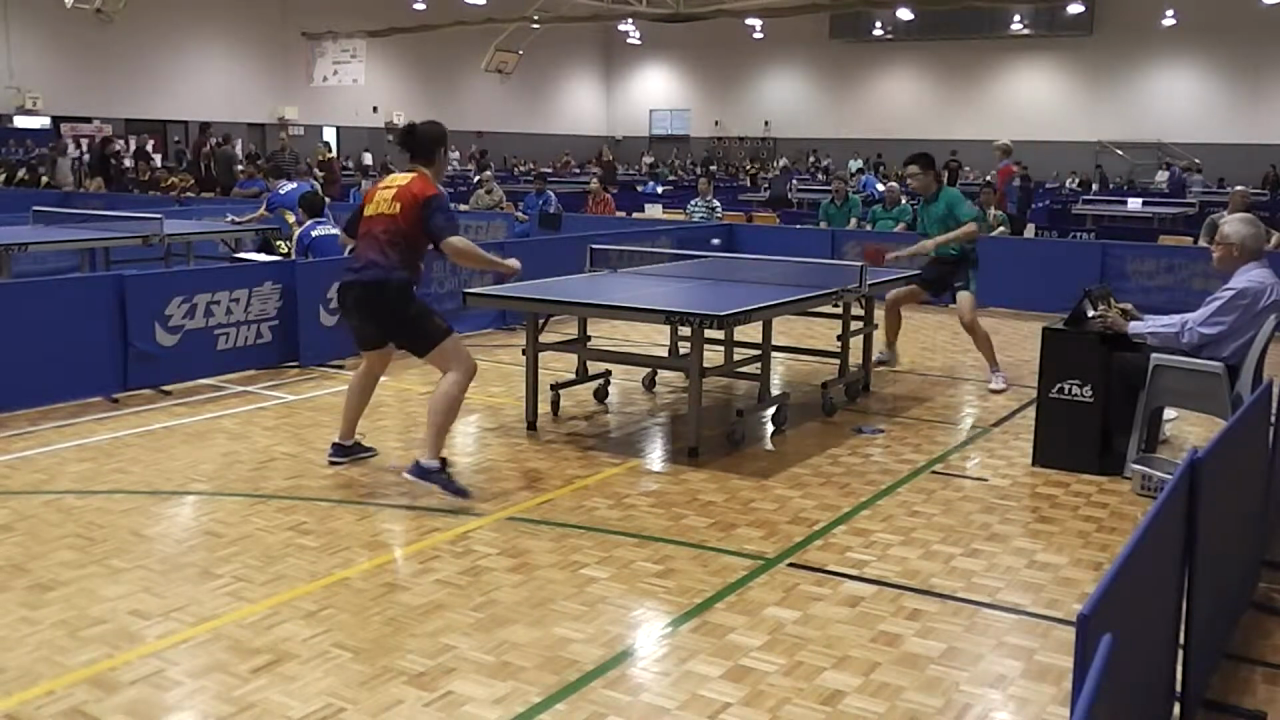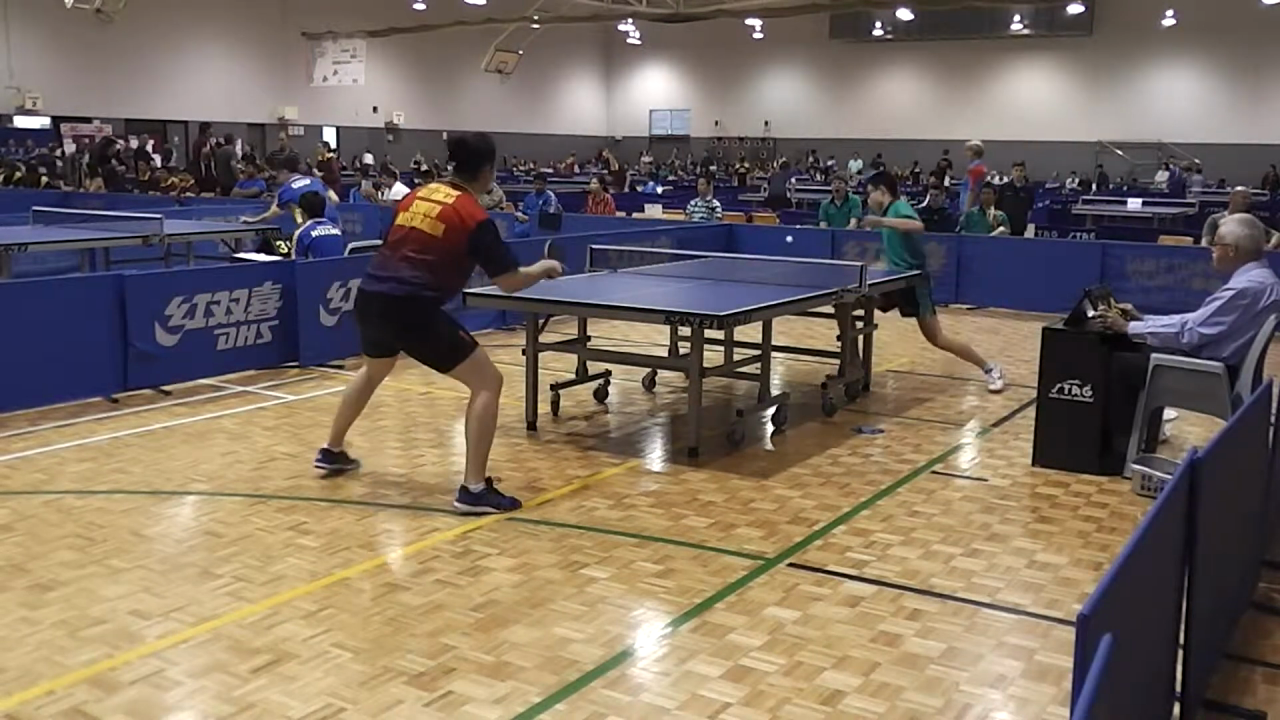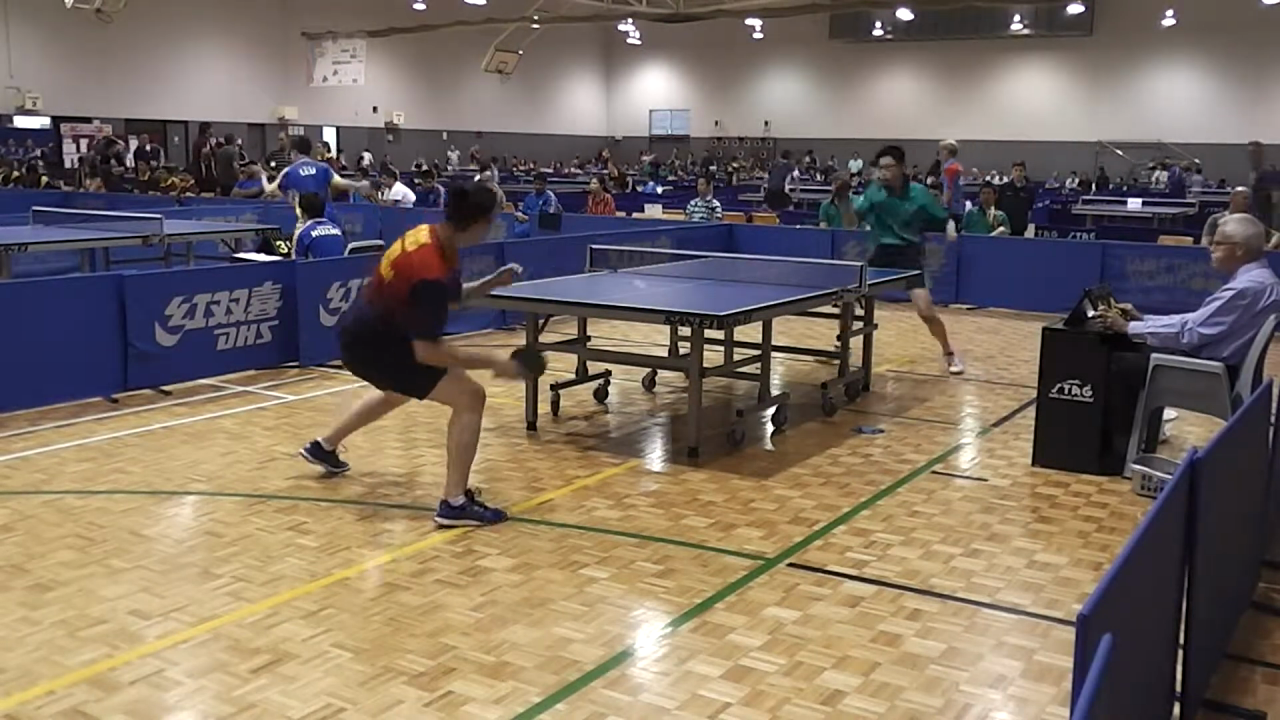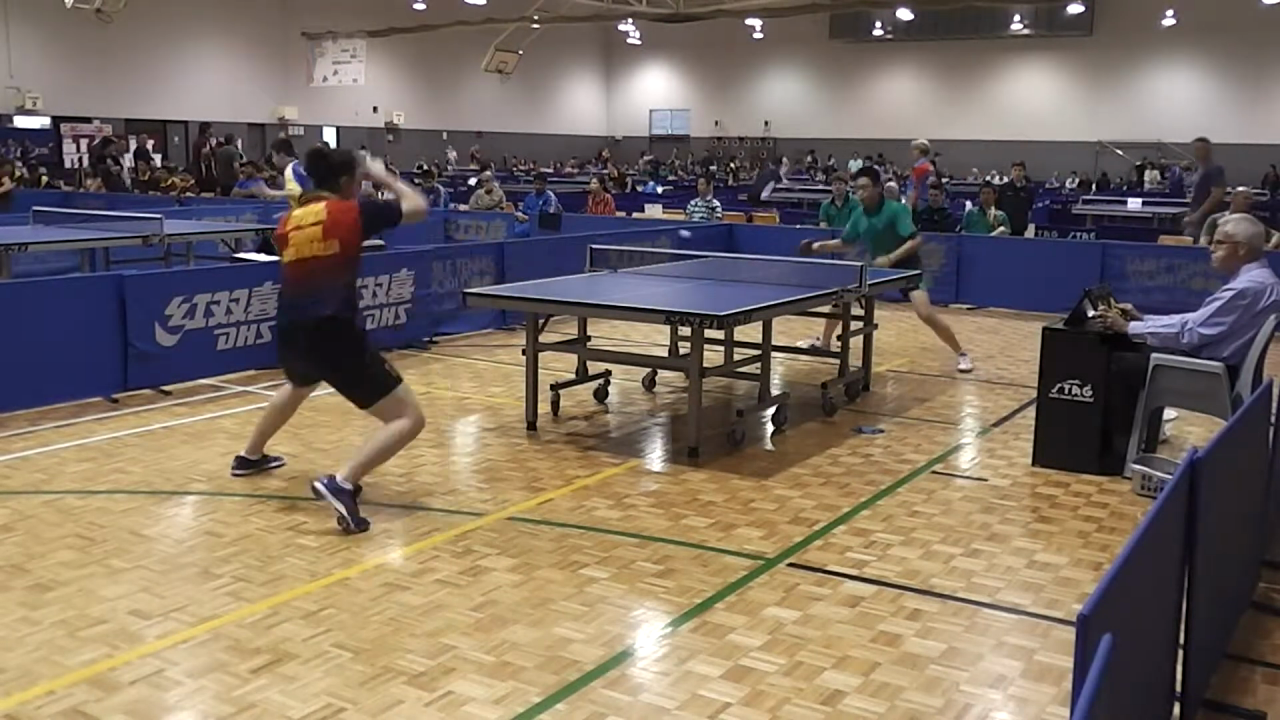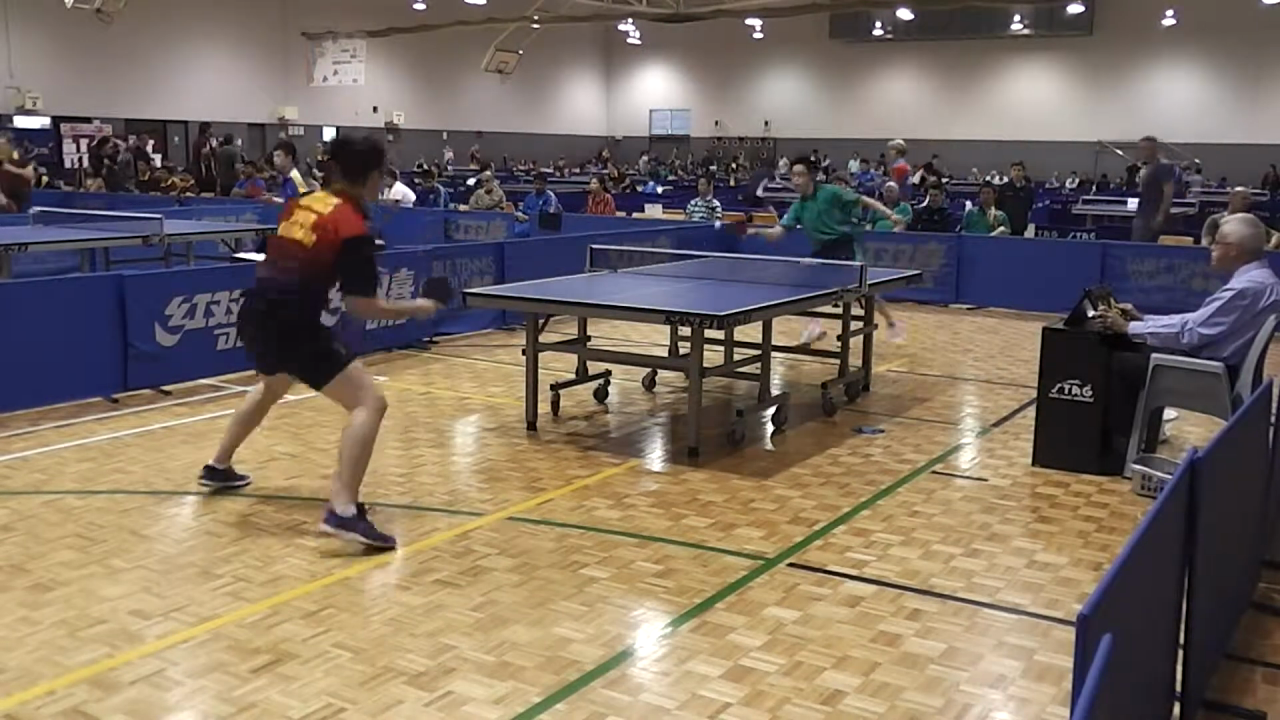
dt=0.4s
person 1, frame 1
left shoulder: (379, 189)
right shoulder: (428, 194)
left elbow: (351, 236)
right elbow: (452, 247)
right wrist: (502, 265)
left hip: (353, 290)
right hip: (388, 293)
left knee: (375, 362)
right knee: (460, 367)
left ankle: (344, 443)
right ankle: (428, 461)
person 1, frame 2
left shoulder: (418, 196)
right shoulder: (476, 218)
right elbow: (509, 280)
right wrist: (544, 268)
left hip: (372, 298)
right hip: (413, 309)
left knee: (373, 371)
right knee: (488, 382)
left ankle: (332, 450)
right ankle: (475, 488)
person 1, frame 3
left shoulder: (435, 239)
right shoulder: (428, 272)
left elbow: (449, 295)
right elbow: (429, 350)
left wrist: (490, 283)
right wrist: (491, 361)
left hip: (364, 335)
right hip: (372, 345)
left knee: (399, 392)
right knee: (470, 398)
left ankle: (323, 447)
right ankle: (455, 502)
person 1, frame 4
left shoulder: (288, 221)
right shoulder: (353, 211)
right elbow: (416, 207)
right wrist: (383, 175)
left hip: (293, 335)
right hip: (337, 338)
left knee: (299, 387)
right knee: (408, 419)
left ankle: (250, 455)
right ankle: (341, 482)
person 1, frame 5
left shoulder: (304, 203)
right shoulder: (353, 228)
right elbow: (363, 309)
left wrist: (362, 270)
right wrist: (414, 307)
left hip: (258, 313)
right hip: (288, 323)
left knee: (270, 389)
right knee: (370, 402)
left ankle: (218, 467)
right ankle: (344, 512)
person 2, frame 1
left shoulder: (1248, 287)
right shoulder: (1258, 278)
left elbow: (1190, 331)
right elbow: (1197, 320)
left wrist: (1128, 327)
right wrist: (1142, 318)
right hip: (1217, 365)
left knee: (1120, 364)
right knee: (1141, 352)
left ankle: (1122, 448)
right ankle: (1140, 441)
person 2, frame 2
left shoulder: (1247, 287)
right shoulder: (1259, 278)
left elbow: (1189, 331)
right elbow: (1197, 320)
left wrist: (1128, 327)
right wrist: (1143, 318)
left knee: (1120, 364)
right knee: (1142, 352)
left ankle: (1123, 447)
right ankle: (1141, 440)
person 2, frame 3
left shoulder: (1248, 288)
right shoulder: (1257, 279)
left elbow: (1190, 331)
right elbow: (1197, 320)
left wrist: (1128, 327)
right wrist: (1143, 318)
right hip: (1215, 364)
left knee: (1120, 364)
right knee: (1141, 352)
right ankle: (1140, 438)
person 2, frame 4
left shoulder: (1248, 288)
right shoulder: (1257, 279)
left elbow: (1190, 331)
right elbow: (1197, 320)
left wrist: (1128, 327)
right wrist: (1142, 318)
left knee: (1120, 364)
right knee: (1142, 352)
left ankle: (1123, 445)
person 2, frame 5
left shoulder: (1248, 287)
right shoulder: (1257, 279)
left elbow: (1190, 332)
right elbow: (1197, 320)
left wrist: (1128, 328)
right wrist: (1143, 318)
right hip: (1215, 364)
left knee: (1120, 364)
right knee: (1139, 352)
left ankle: (1123, 445)
person 3, frame 1
left shoulder: (952, 196)
right shoulder: (924, 204)
left elbow: (973, 229)
left wrist: (938, 240)
right wrist: (899, 254)
left hip: (961, 264)
right hip: (937, 264)
left knee: (968, 320)
right knee: (892, 301)
left ankle: (996, 371)
right ankle: (889, 353)
person 3, frame 2
left shoulder: (900, 209)
right shoulder: (884, 214)
left elbow: (917, 226)
left wrist: (880, 221)
left knee: (938, 339)
left ankle: (990, 369)
person 3, frame 3
left shoulder: (921, 195)
right shoulder: (875, 193)
left elbow: (946, 219)
right elbow: (853, 219)
left wrist: (951, 232)
left hip: (910, 256)
right hip: (882, 256)
left knee: (926, 312)
left ankle: (949, 355)
person 3, frame 4
left shoulder: (896, 210)
right shoulder: (859, 215)
left elbow: (915, 241)
right elbow: (844, 243)
left wrist: (890, 258)
right wrist: (819, 245)
left hip: (904, 267)
right hip: (876, 268)
left knee: (926, 314)
left ankle: (960, 354)
right ankle: (825, 340)
person 3, frame 5
left shoulder: (830, 192)
right shoulder: (797, 207)
left elbow: (863, 200)
right elbow: (778, 233)
left wrist: (889, 214)
right wrist: (757, 231)
left hip: (845, 246)
right hip: (823, 249)
left ankle: (890, 324)
right ankle: (815, 326)
